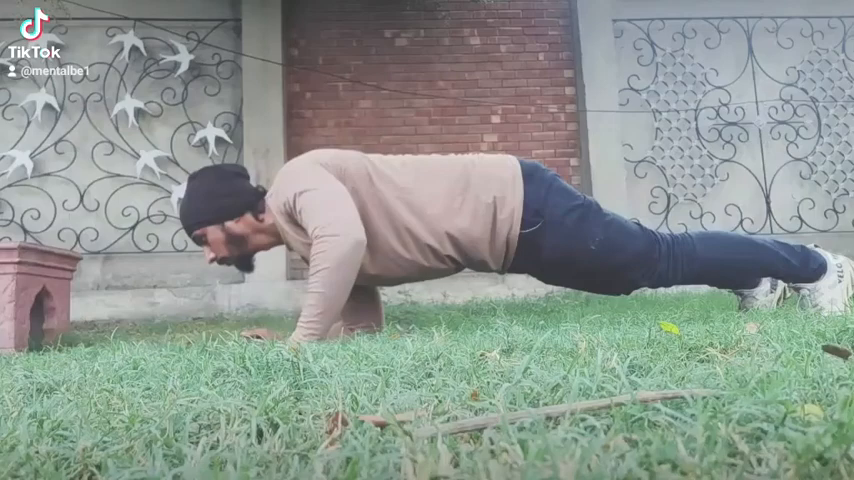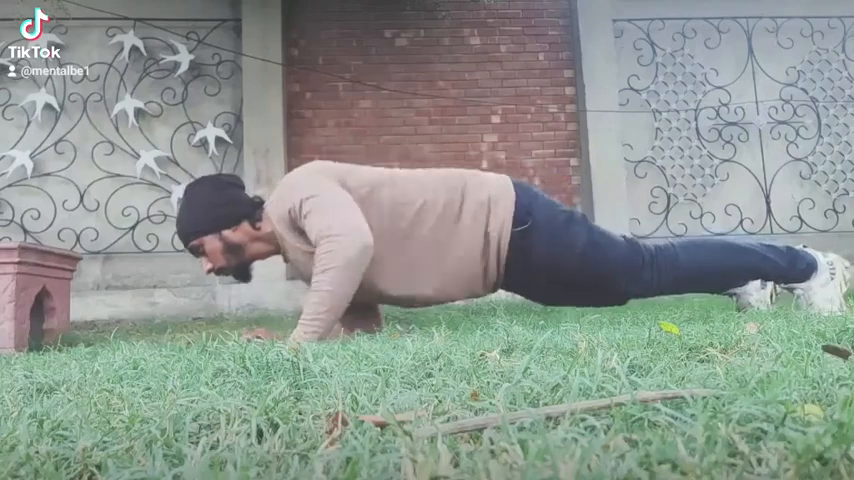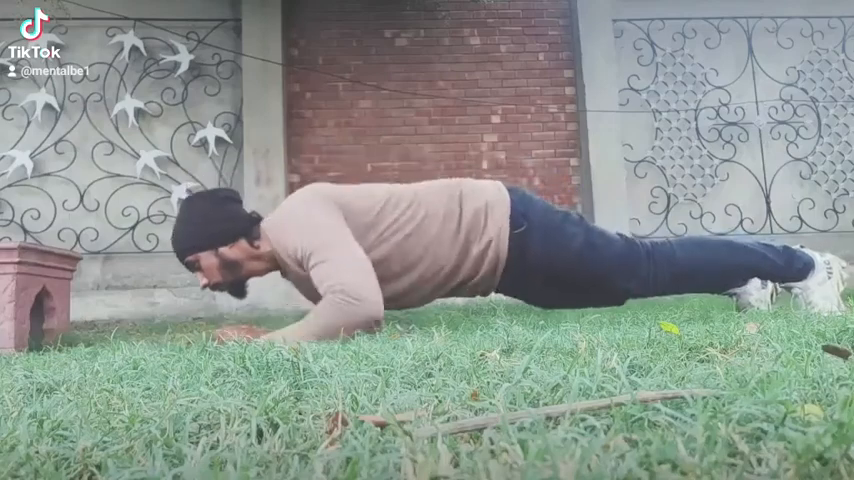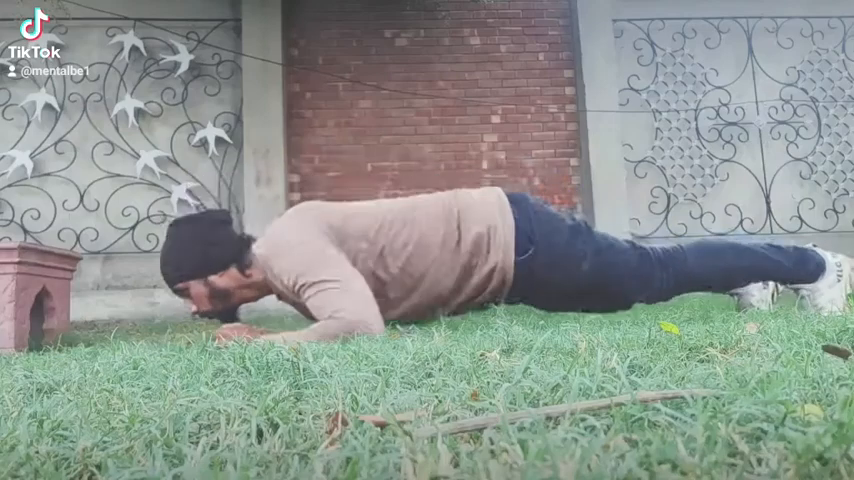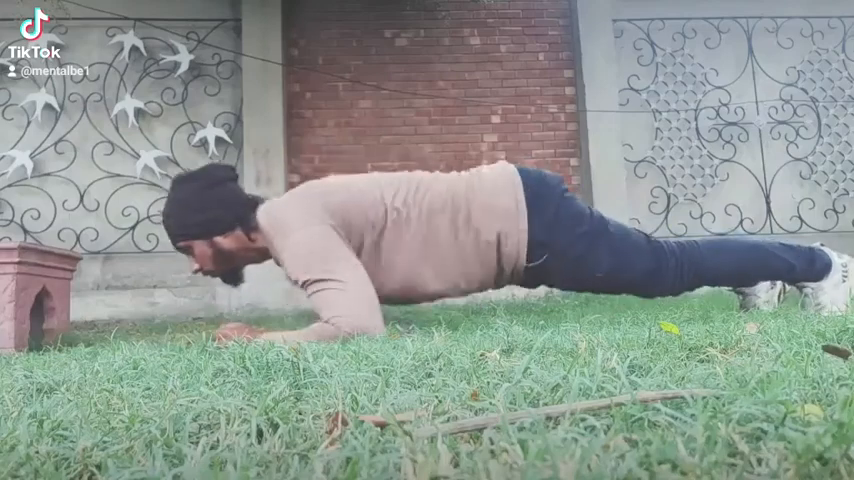
dt=0.2s
person 1, frame 1
left shoulder: (298, 182)
right shoulder: (302, 232)
left elbow: (347, 241)
right elbow: (363, 315)
left wrist: (301, 345)
right wrist: (327, 339)
left hip: (518, 205)
right hip: (508, 234)
left knee: (661, 258)
right knee: (629, 272)
right ankle: (757, 280)
person 1, frame 2
left shoulder: (301, 191)
right shoulder: (300, 251)
left elbow: (356, 247)
right elbow: (362, 318)
left wrist: (300, 343)
right wrist: (319, 339)
left hip: (510, 222)
right hip: (505, 264)
left knee: (650, 267)
right knee: (635, 284)
right ankle: (744, 282)
person 1, frame 3
left shoulder: (300, 223)
right shoulder: (295, 248)
left elbow: (364, 305)
right elbow: (358, 312)
left wrist: (269, 343)
right wrist: (302, 337)
left hip: (505, 228)
right hip: (502, 260)
left knee: (647, 267)
right knee: (626, 279)
right ankle: (743, 280)
person 1, frame 4
left shoulder: (289, 249)
right shoulder: (292, 247)
left elbow: (361, 323)
right elbow: (363, 309)
left wrist: (268, 343)
right wrist: (301, 335)
left hip: (510, 241)
right hip: (498, 244)
left knee: (657, 273)
right knee: (638, 276)
right ankle: (749, 279)
person 1, frame 5
left shoulder: (293, 229)
right shoulder: (292, 213)
left elbow: (360, 326)
right elbow: (356, 302)
left wrist: (266, 341)
right wrist: (321, 325)
left hip: (524, 223)
right hip: (506, 204)
left knee: (667, 268)
right knee: (650, 267)
right ankle: (755, 279)
